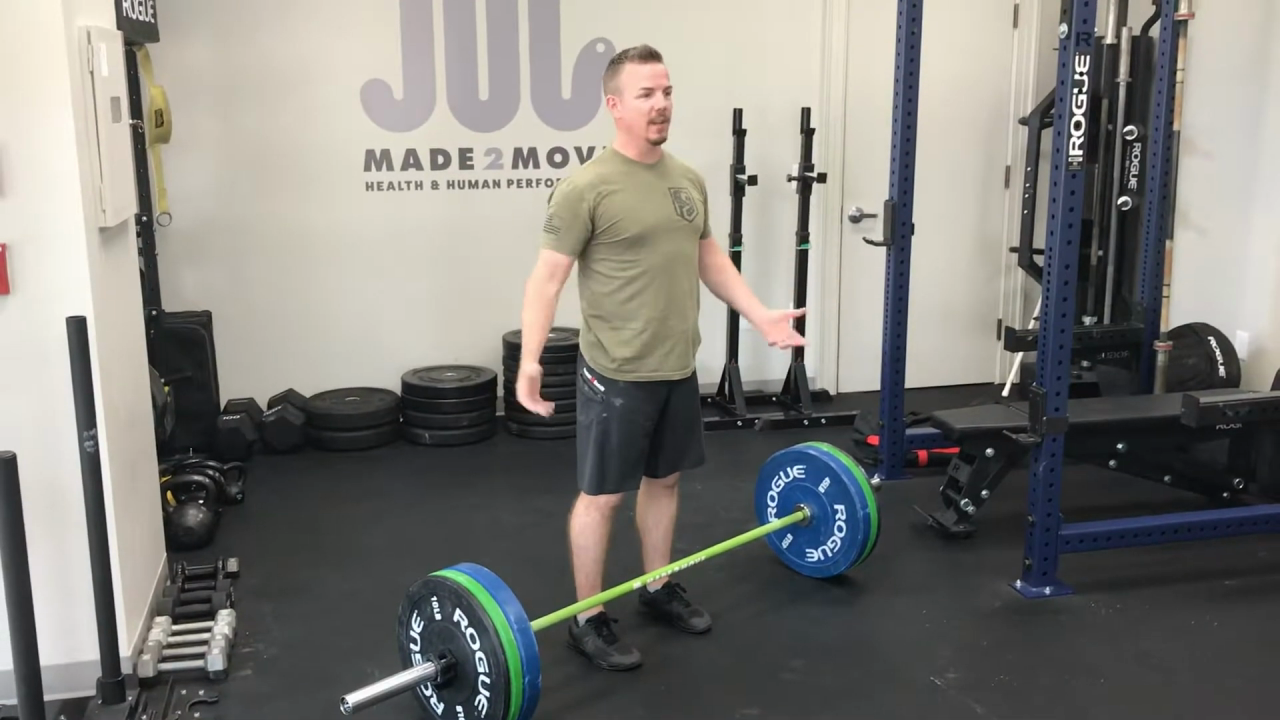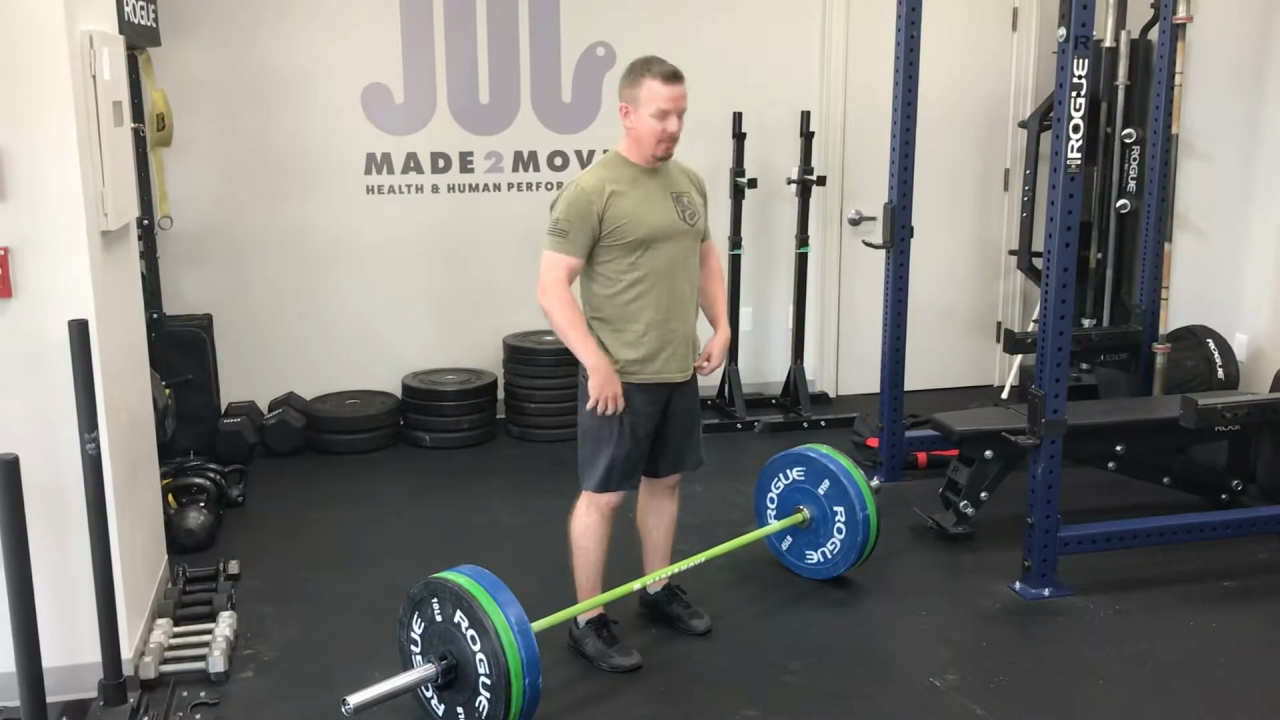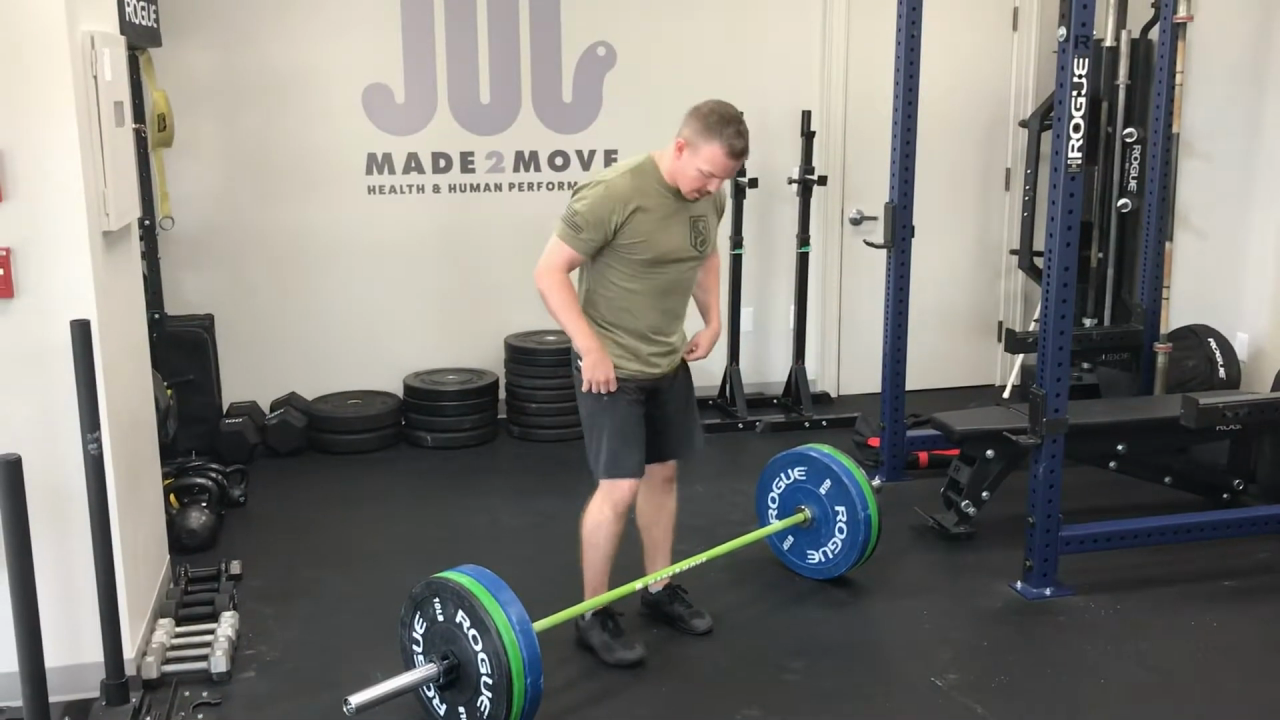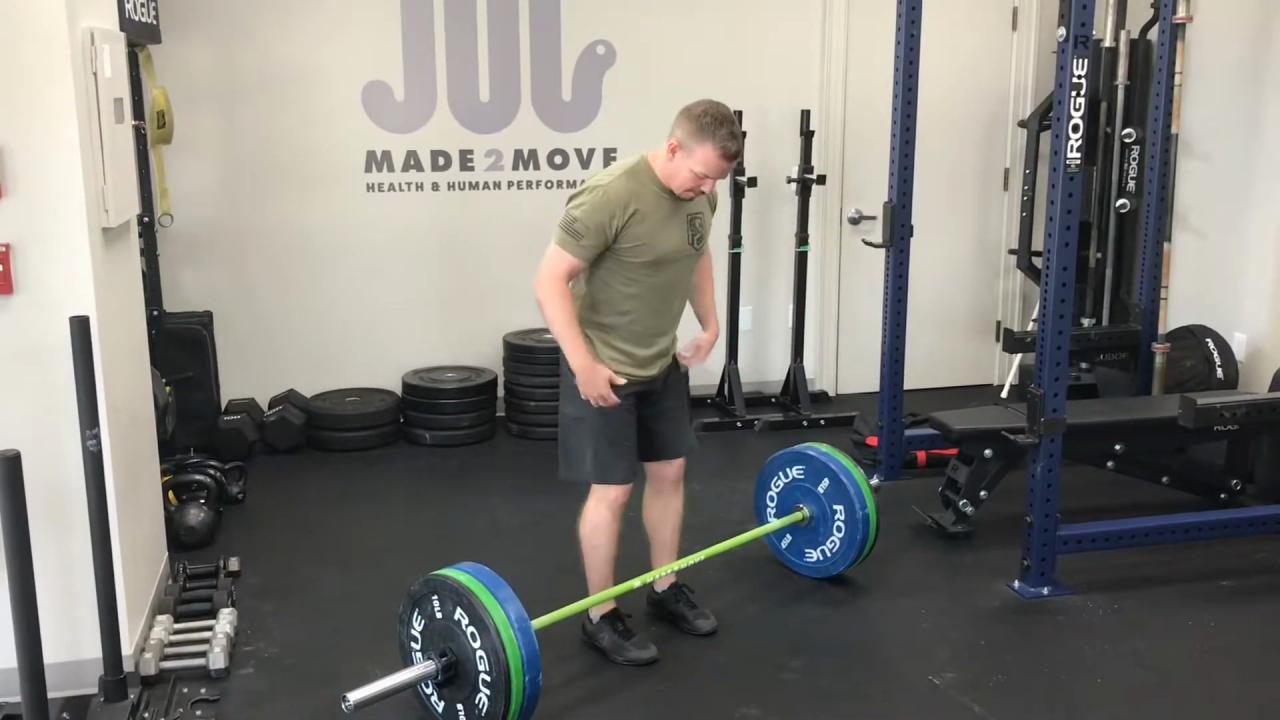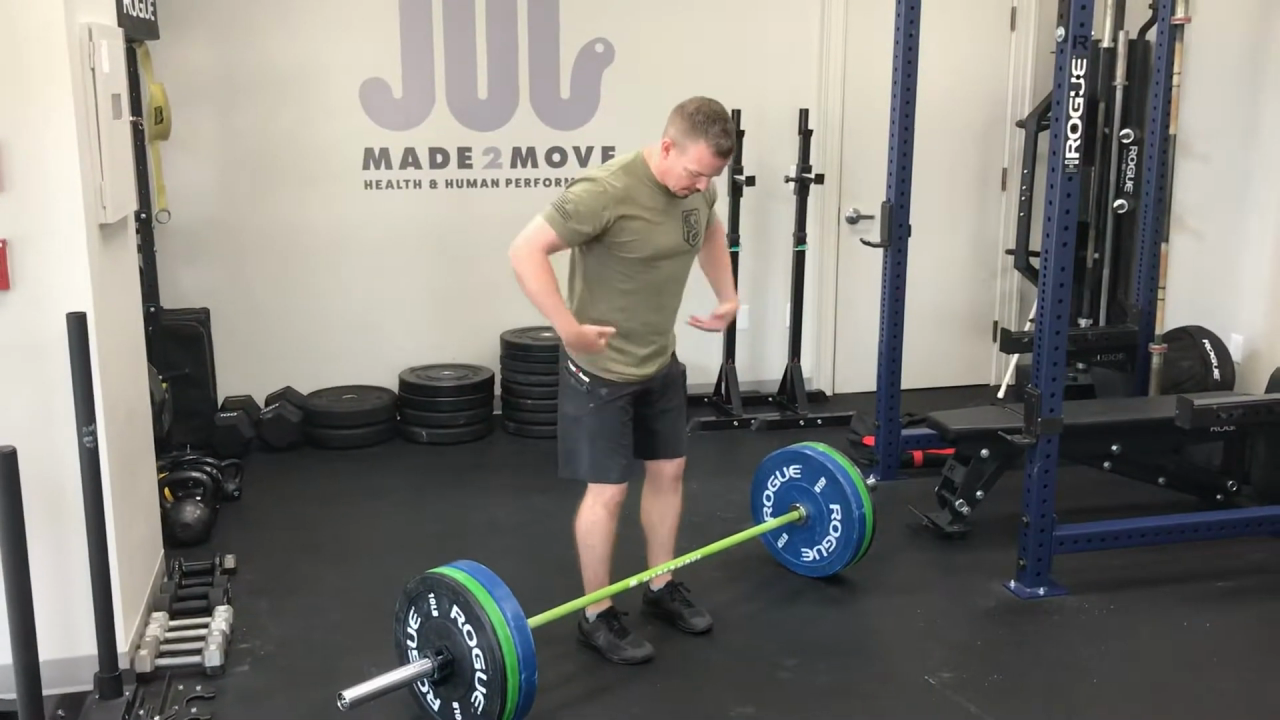
dt=0.4s
person 1, frame 1
left shoulder: (687, 179)
right shoulder: (587, 188)
left elbow: (709, 259)
right elbow: (544, 282)
left wrist: (762, 315)
right wrist: (531, 360)
left hip: (677, 369)
right hip: (616, 376)
left knee: (664, 481)
right knee: (602, 495)
left ankle: (658, 588)
right ankle: (587, 621)
person 1, frame 2
left shoulder: (689, 182)
right shoulder: (592, 191)
left elbow: (706, 257)
right elbow: (553, 287)
left wrist: (721, 328)
right wrist: (597, 365)
left hip: (680, 369)
right hip: (622, 377)
left knee: (665, 480)
right knee: (603, 495)
left ankle: (657, 589)
right ankle: (588, 621)
person 1, frame 3
left shoulder: (708, 197)
right shoulder: (613, 192)
right elbow: (550, 271)
left wrist: (713, 321)
right wrist: (592, 348)
left hip: (667, 362)
right hip: (612, 368)
left knee: (663, 474)
right knee: (620, 486)
left ankle: (659, 588)
right ankle: (594, 616)
person 1, frame 4
left shoulder: (700, 194)
right shoulder: (610, 197)
right elbow: (551, 279)
left wrist: (709, 326)
right wrist: (582, 363)
left hip: (662, 363)
right hip: (604, 369)
left knee: (669, 473)
right knee: (612, 491)
left ankle: (665, 588)
right ankle: (601, 617)
person 1, frame 5
left shoulder: (698, 189)
right shoulder: (607, 190)
right elbow: (525, 252)
left wrist: (726, 297)
right wrist: (568, 329)
left hip: (660, 362)
right hip: (601, 369)
left knee: (668, 471)
right knee: (607, 490)
left ankle: (661, 587)
right ankle: (596, 616)
